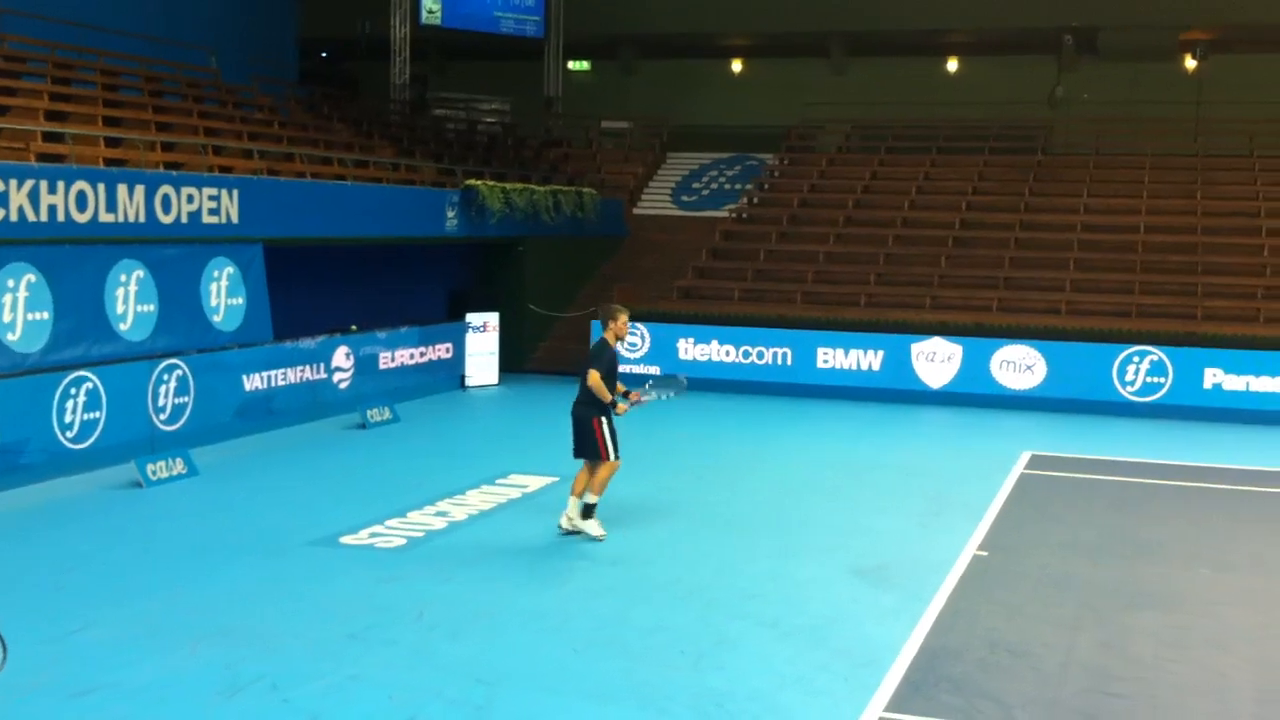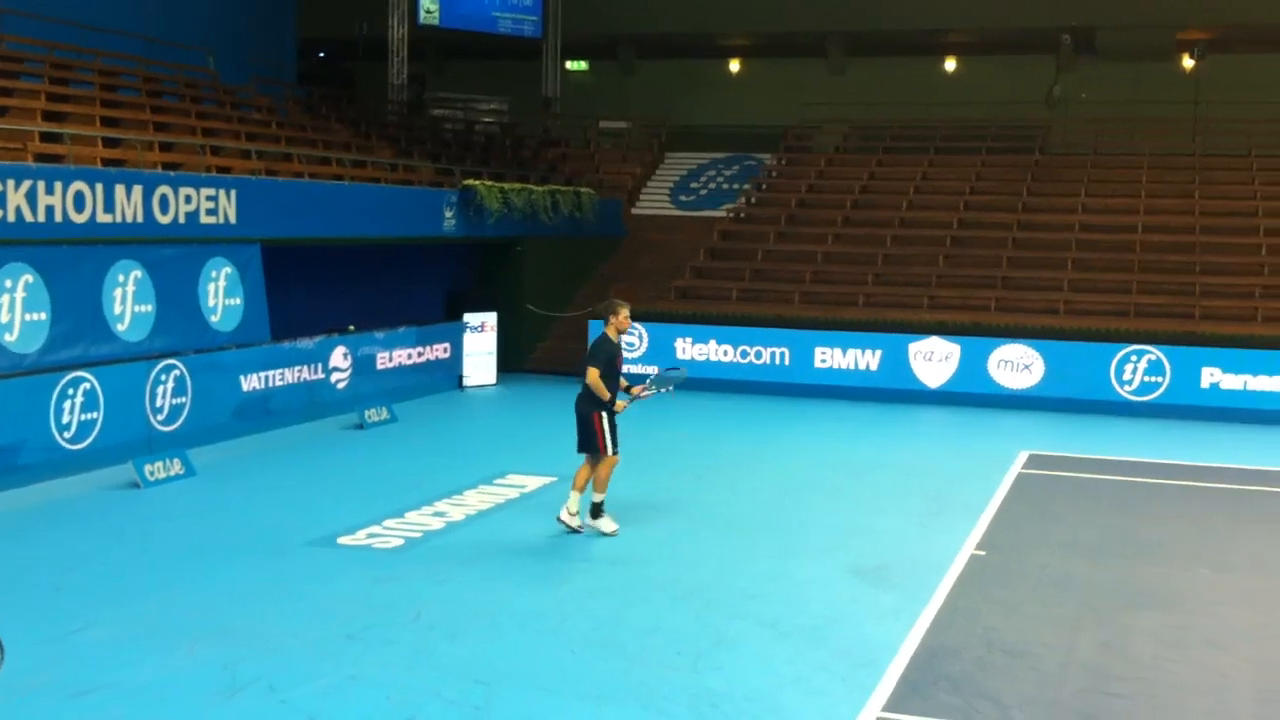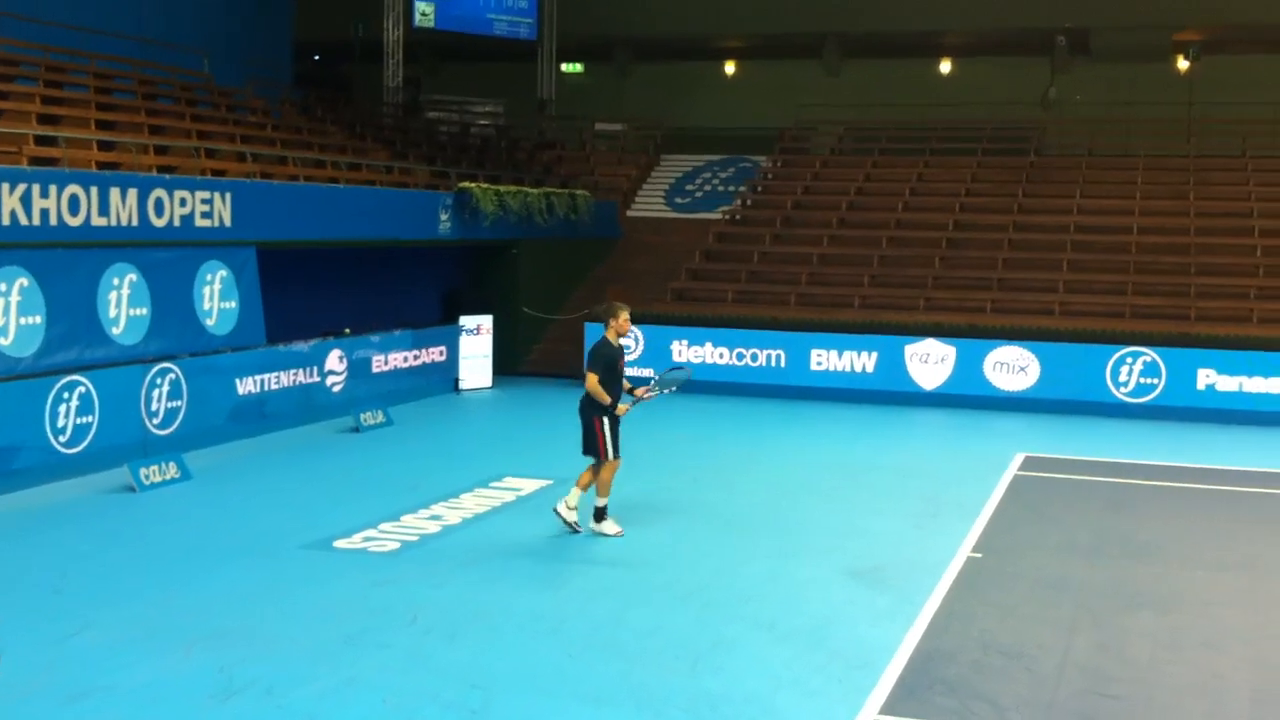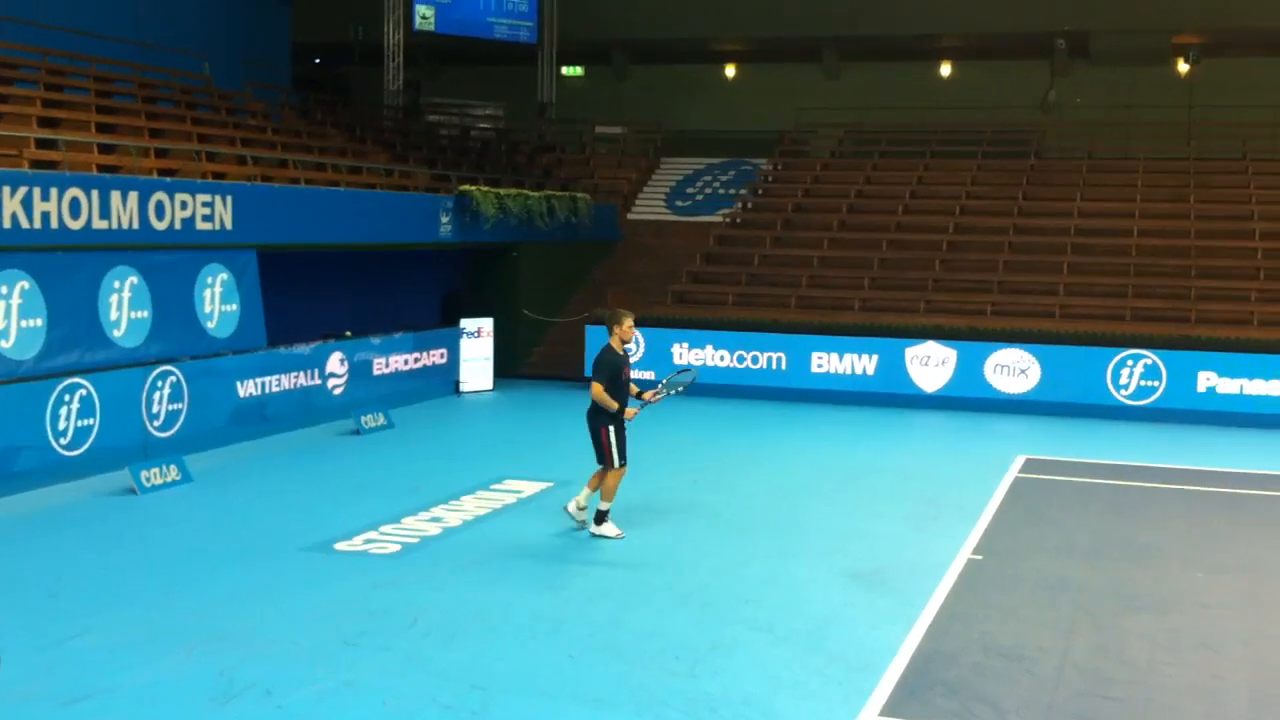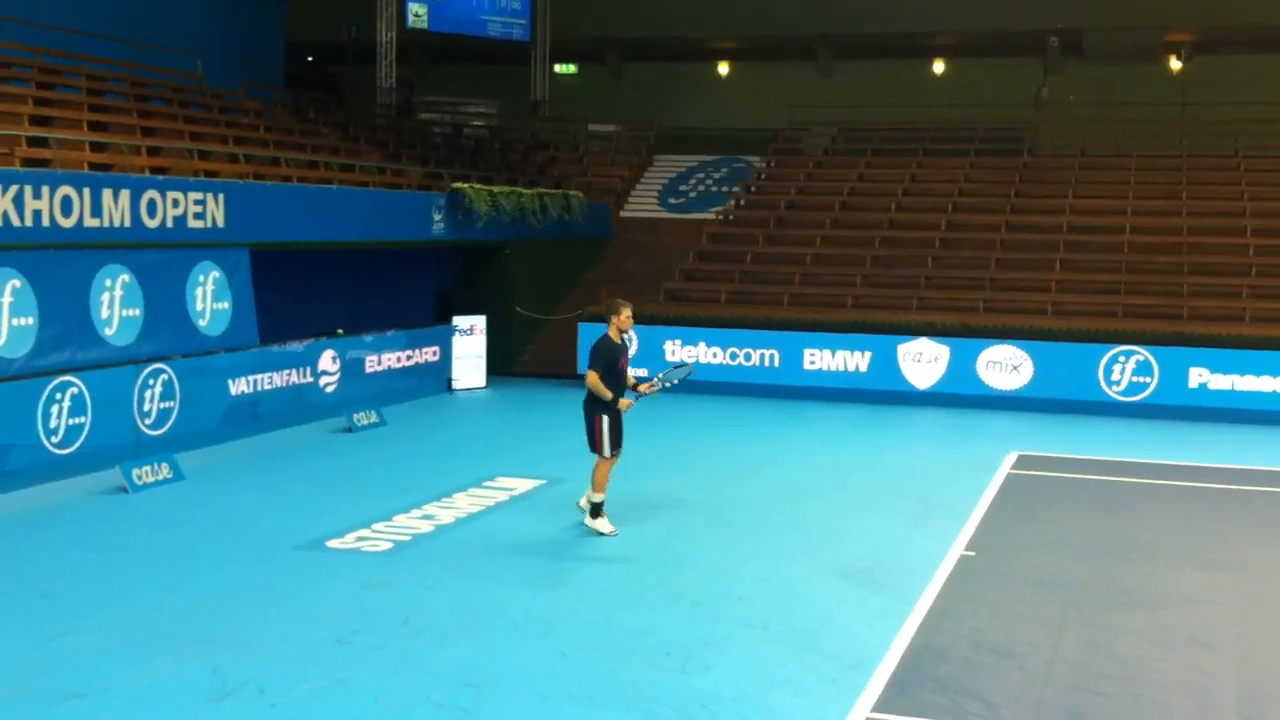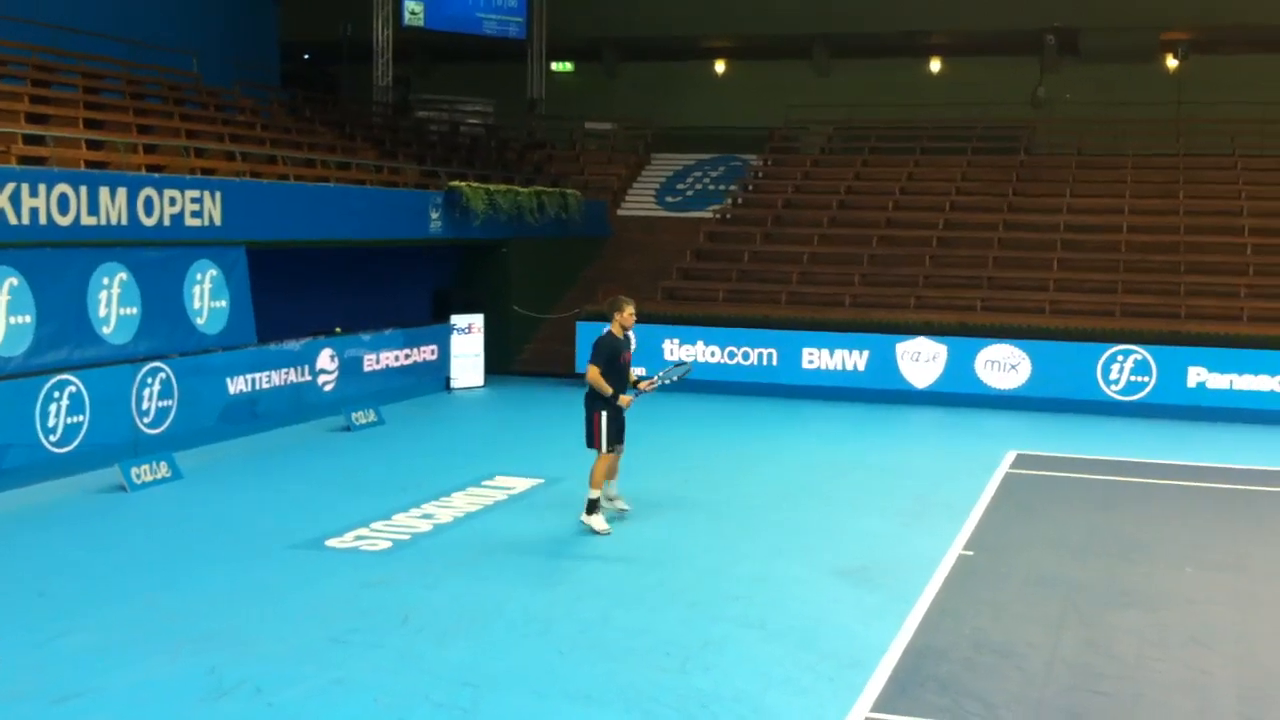
dt=0.1s
person 1, frame 1
left shoulder: (603, 349)
right shoulder: (605, 351)
right elbow: (592, 381)
left wrist: (626, 394)
right wrist: (613, 404)
left hip: (584, 411)
right hip: (594, 413)
left knee: (593, 464)
right knee: (611, 462)
left ankle: (570, 517)
right ankle: (587, 515)
person 1, frame 2
left shoulder: (615, 344)
right shoulder: (602, 346)
right elbow: (591, 378)
left wrist: (629, 388)
right wrist: (611, 401)
left hip: (598, 409)
right hip: (595, 408)
left knee: (593, 460)
right knee: (609, 459)
left ankle: (570, 511)
right ankle: (596, 514)
person 1, frame 3
left shoulder: (617, 348)
right shoulder: (602, 350)
right elbow: (591, 384)
left wrist: (633, 390)
right wrist: (613, 406)
left hip: (602, 413)
right hip: (598, 413)
left knee: (601, 463)
right knee: (611, 463)
left ankle: (569, 505)
right ankle: (599, 517)
person 1, frame 4
left shoulder: (623, 354)
right shoulder: (606, 358)
right elbow: (596, 391)
left wrist: (640, 394)
right wrist: (621, 411)
left hip: (613, 419)
right hip: (605, 420)
left knee: (610, 467)
right knee: (617, 469)
left ankle: (579, 503)
right ankle: (600, 521)
person 1, frame 5
left shoulder: (622, 344)
right shoulder: (603, 347)
right elbow: (591, 381)
left wrist: (637, 386)
right wrist: (616, 400)
left hip: (611, 409)
right hip: (599, 409)
left knee: (610, 457)
right knee: (606, 459)
left ankle: (590, 499)
right ankle: (595, 515)
person 1, frame 6
left shoulder: (626, 340)
right shoulder: (605, 343)
right elbow: (591, 375)
left wrist: (637, 383)
right wrist: (615, 396)
left hip: (614, 405)
right hip: (600, 405)
left knee: (616, 451)
right knee: (606, 455)
left ankle: (609, 496)
right ankle: (591, 510)
